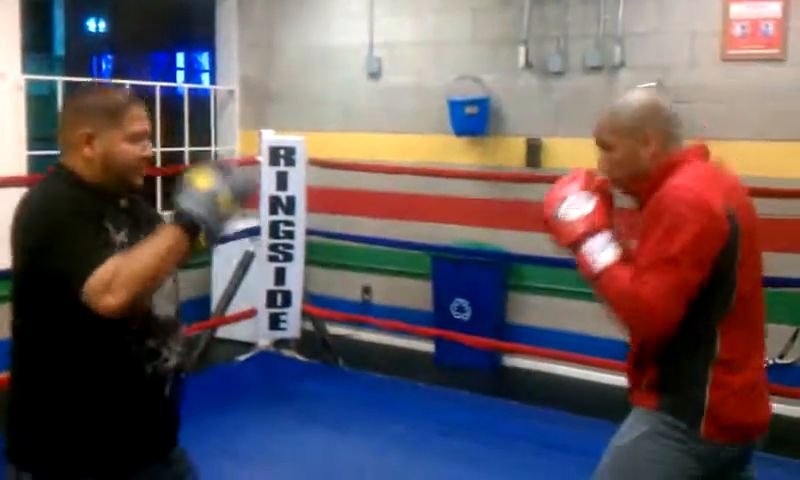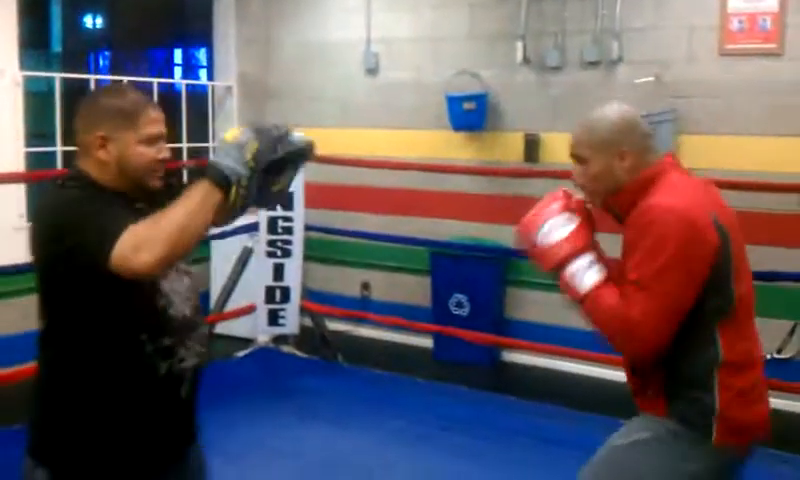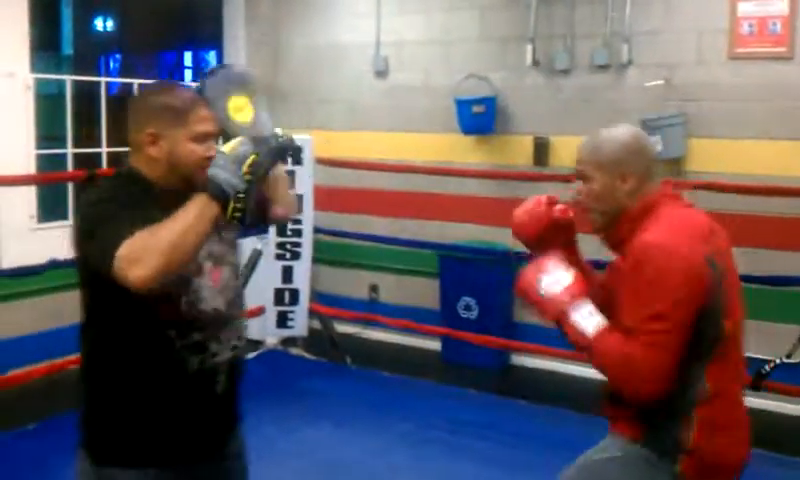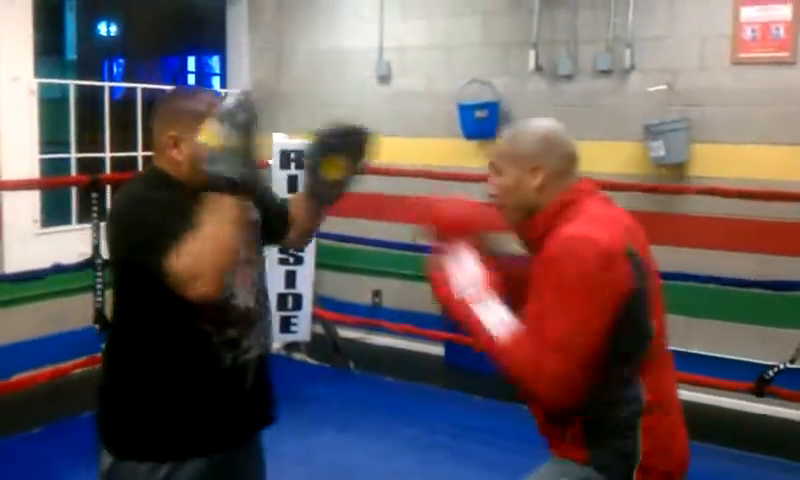
dt=0.2s
person 1, frame 1
left shoulder: (124, 198)
right shoulder: (53, 211)
left elbow: (149, 267)
right elbow: (111, 293)
left wrist: (199, 217)
right wrist: (188, 219)
person 1, frame 2
left shoulder: (146, 195)
right shoulder: (72, 209)
left elbow: (208, 213)
right elbow: (144, 255)
left wrist: (258, 173)
right wrist: (221, 174)
person 1, frame 3
left shoulder: (196, 188)
right shoulder: (107, 205)
left elbow: (281, 206)
right elbow: (142, 269)
right wrist: (220, 189)
right hip: (135, 441)
person 1, frame 4
left shoulder: (234, 192)
right shoulder: (142, 204)
left elbow: (293, 228)
right elbow: (202, 280)
left wrist: (323, 182)
right wrist: (228, 179)
left hip: (227, 419)
right hip: (157, 434)
person 2, frame 1
left shoulder: (684, 201)
right shoulder: (712, 184)
left elbow: (647, 314)
right elbow: (661, 283)
left wrist: (589, 238)
right wrist: (600, 232)
left hip: (685, 416)
person 2, frame 2
left shoulder: (668, 215)
right shoulder: (689, 195)
left elbow: (636, 333)
right elbow: (634, 295)
left wrist: (569, 258)
right wrist: (581, 246)
left hip: (690, 421)
right hip: (722, 412)
person 2, frame 3
left shoulder: (658, 250)
right shoulder: (682, 226)
left elbow: (643, 375)
right elbow: (605, 306)
left wrist: (567, 304)
right wrist: (558, 249)
left hip: (667, 451)
right hip: (702, 440)
person 2, frame 4
left shoulder: (582, 247)
right shoulder: (596, 221)
left elbow: (552, 379)
left wrist: (476, 300)
right wrist: (466, 245)
right hip: (628, 447)
